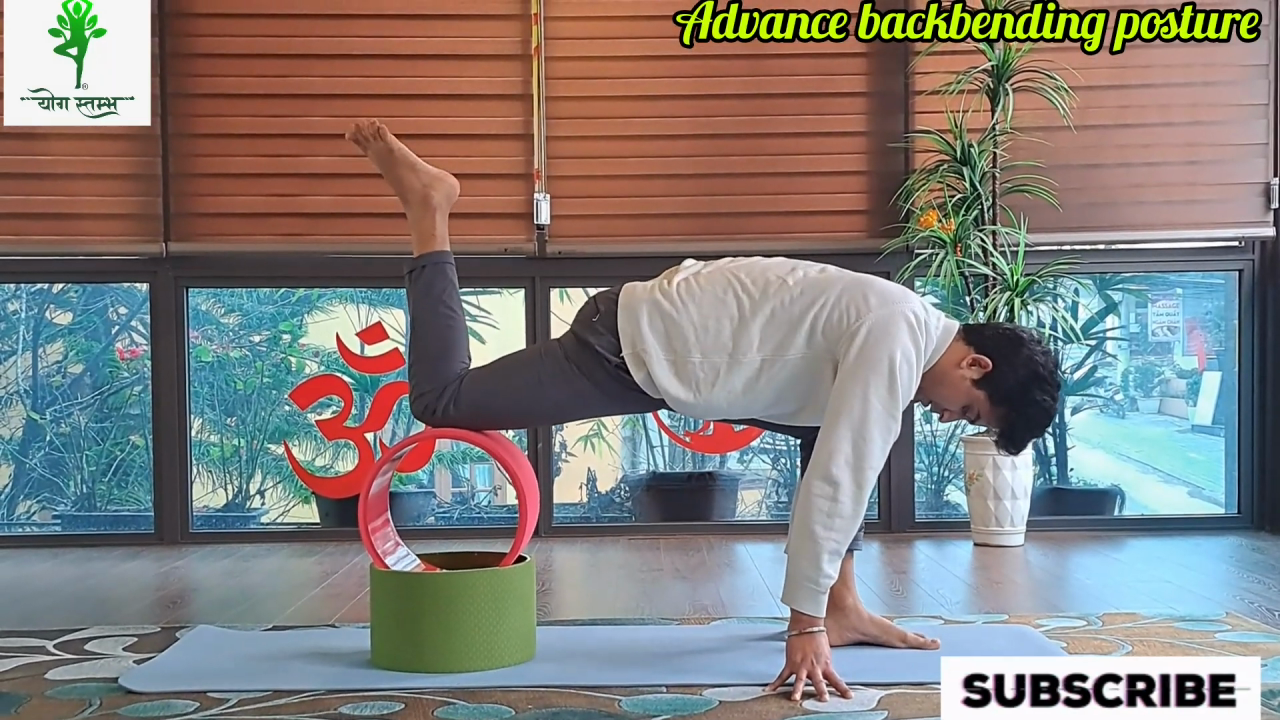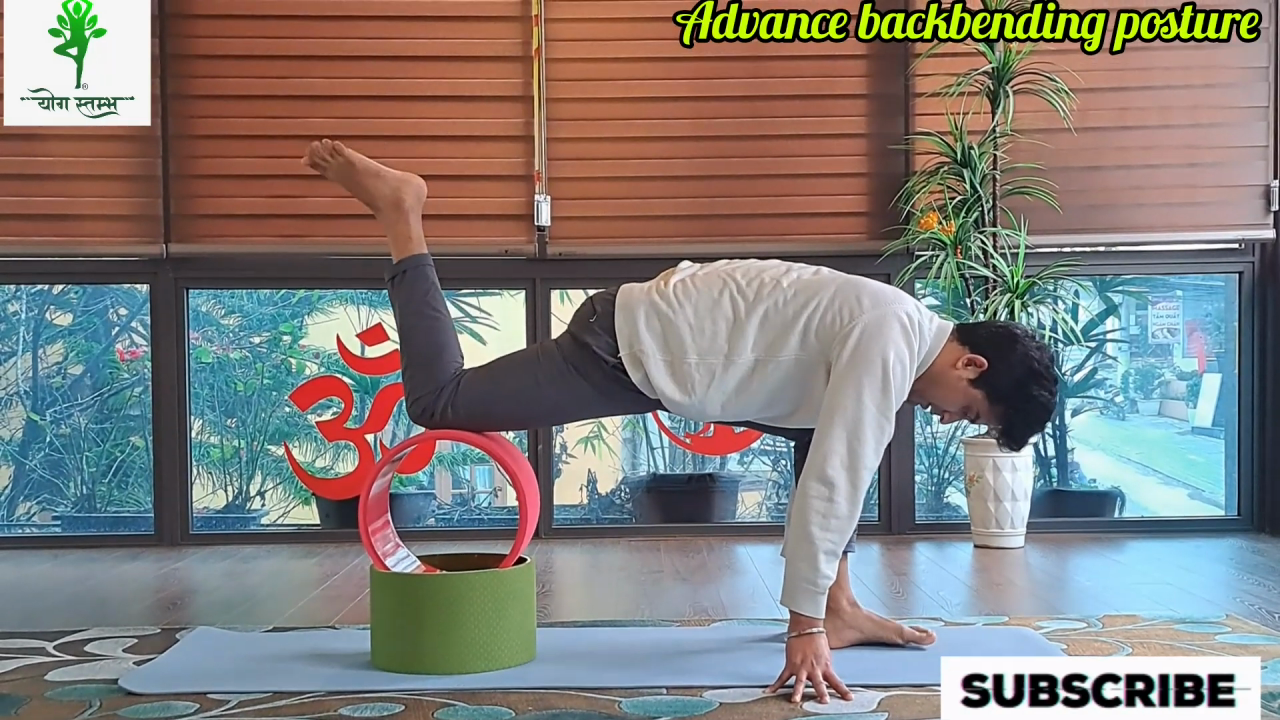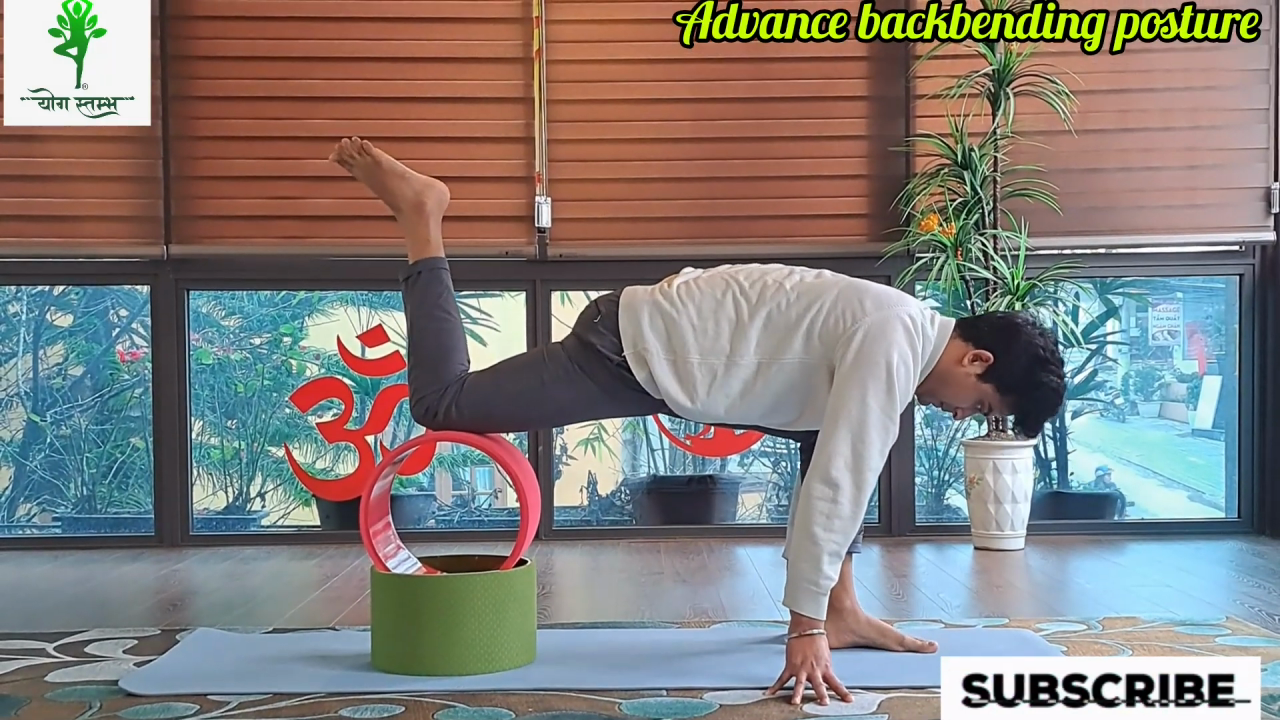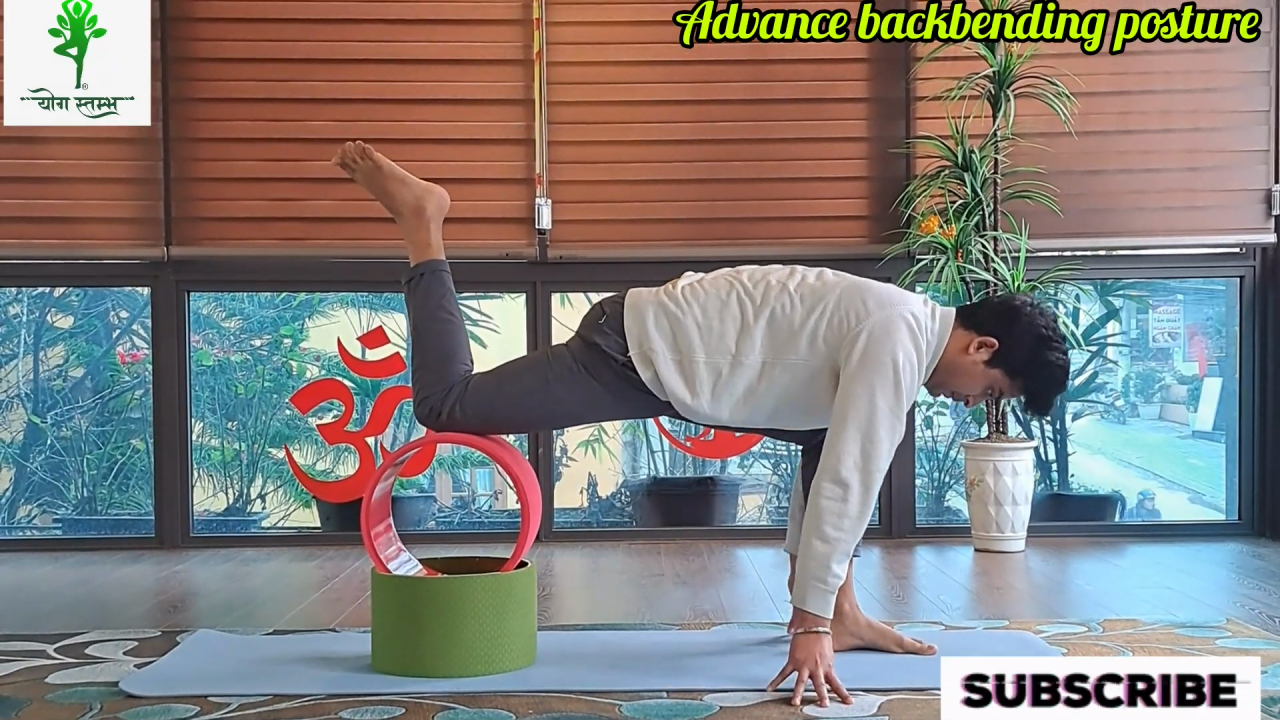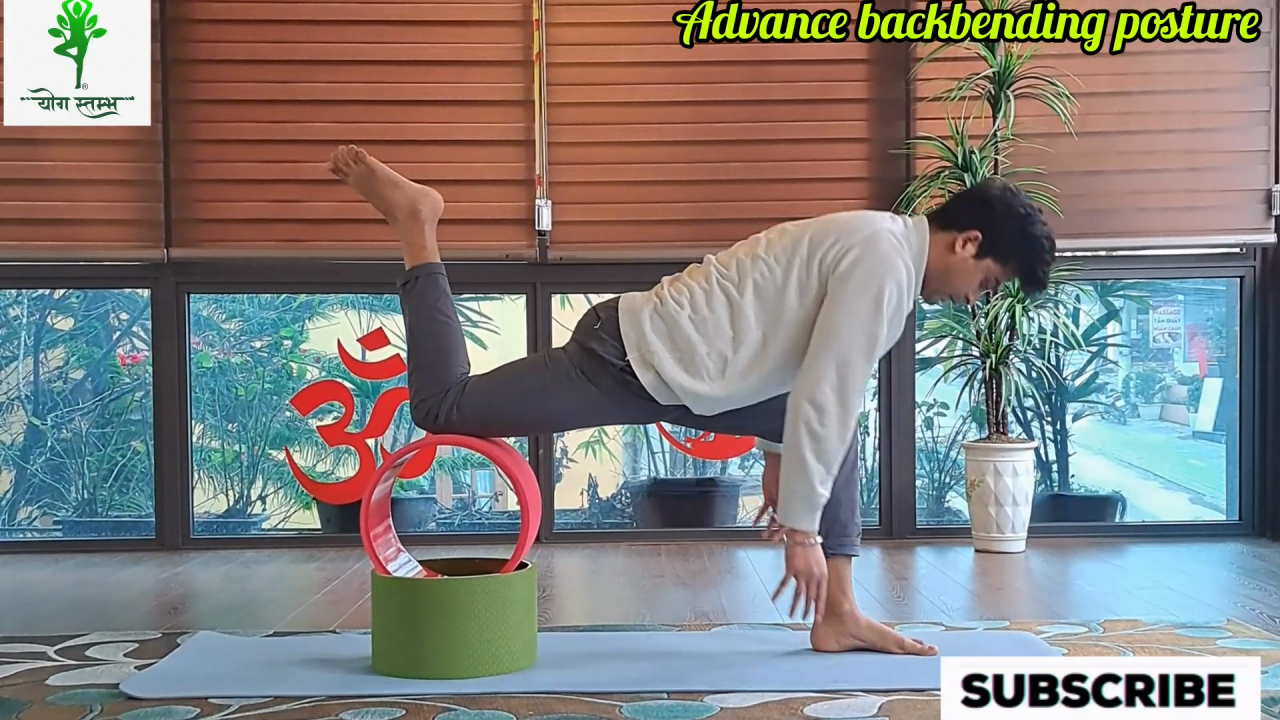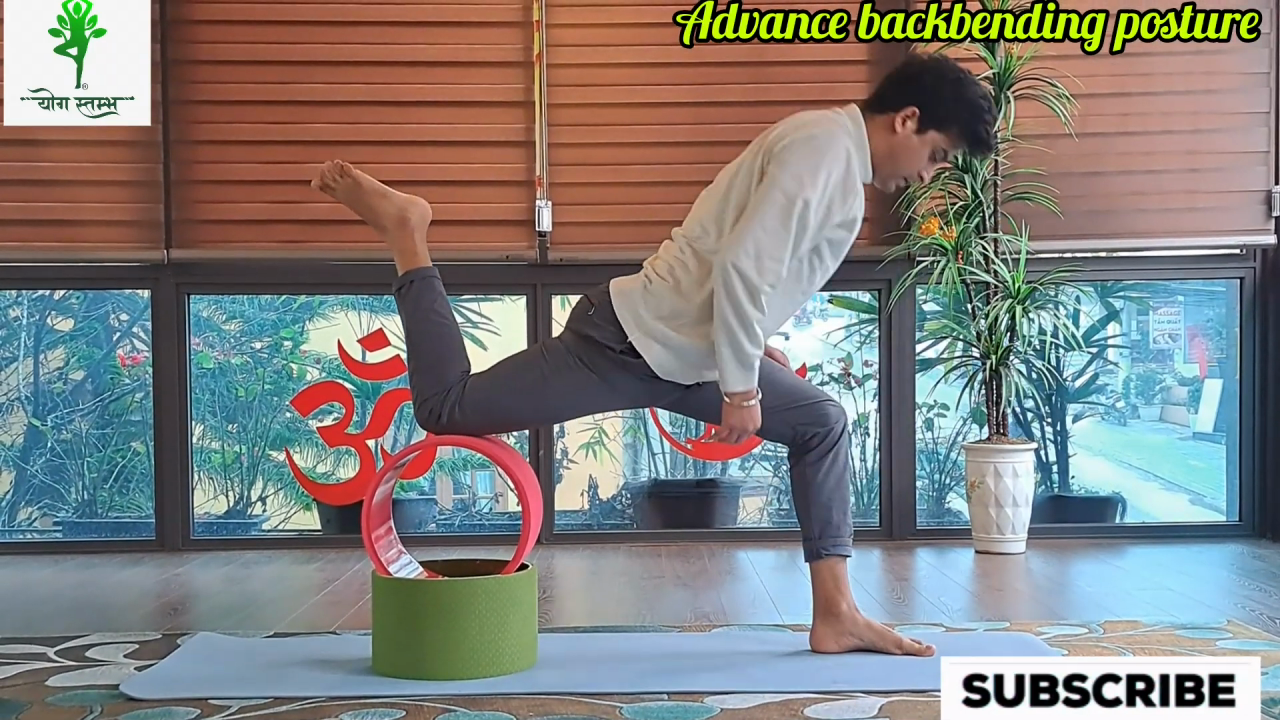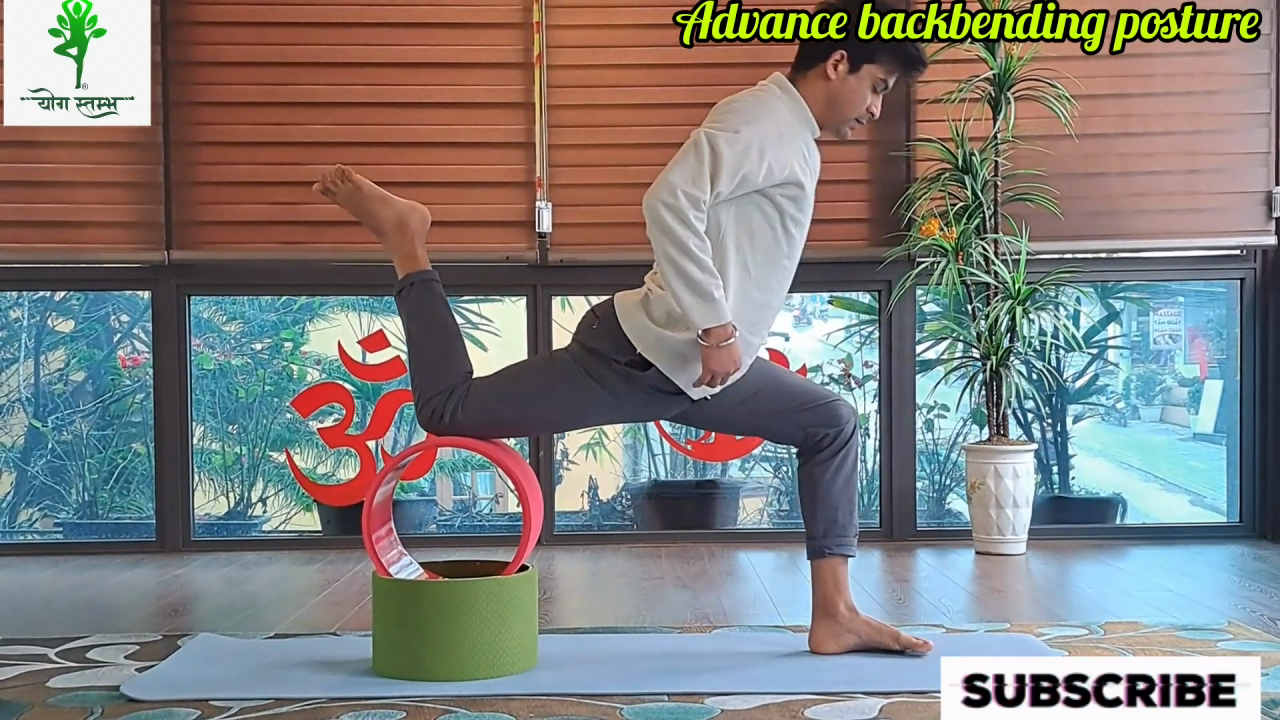
dt=0.3s
person 1, frame 1
left shoulder: (902, 333)
right shoulder: (895, 342)
left elbow: (839, 467)
right elbow: (837, 483)
left wrist: (830, 606)
right wrist: (806, 627)
left hip: (667, 333)
right hip: (631, 346)
left knee: (834, 427)
right knee: (442, 401)
left ankle: (846, 611)
right ankle: (427, 204)
person 1, frame 2
left shoulder: (897, 333)
right shoulder: (890, 345)
left elbow: (835, 470)
right elbow: (832, 485)
left wrist: (823, 609)
right wrist: (804, 627)
left hip: (665, 339)
right hip: (628, 348)
left knee: (827, 426)
right knee: (438, 402)
left ankle: (842, 611)
right ankle: (400, 209)
person 1, frame 3
left shoulder: (902, 332)
right shoulder: (893, 345)
left elbow: (834, 469)
right elbow: (837, 485)
left wrist: (828, 605)
right wrist: (805, 627)
left hip: (669, 343)
right hip: (633, 350)
left knee: (831, 429)
right knee: (444, 404)
left ankle: (845, 614)
right ankle: (421, 213)
person 1, frame 4
left shoulder: (900, 321)
right shoulder: (898, 340)
left elbow: (836, 466)
right elbow: (847, 486)
left wrist: (829, 605)
right wrist: (811, 622)
left hip: (669, 352)
right hip: (633, 354)
left knee: (834, 430)
right knee: (445, 405)
left ankle: (842, 616)
right ankle: (420, 220)
person 1, frame 5
left shoulder: (882, 243)
right shoulder: (885, 265)
left elbow: (812, 390)
right elbow: (825, 403)
left wrist: (779, 456)
right wrist: (801, 530)
left hip: (667, 356)
right hip: (633, 360)
left knee: (827, 425)
right knee: (443, 406)
left ankle: (839, 615)
right ankle: (416, 223)
person 1, frame 6
left shoulder: (831, 146)
right shoulder: (830, 149)
right elbow: (742, 267)
left wrist: (753, 345)
right wrist: (741, 388)
left hip: (685, 352)
right hip: (632, 341)
left knee: (822, 425)
right knee: (449, 408)
left ankle: (835, 616)
right ankle: (404, 232)
person 1, frame 7
left shoulder: (788, 128)
right shoulder: (764, 116)
right elbow: (669, 202)
right wrist: (715, 326)
left hip: (697, 360)
right hip: (639, 353)
left knee: (832, 424)
right knee: (447, 410)
left ankle: (834, 613)
right ankle: (404, 238)
